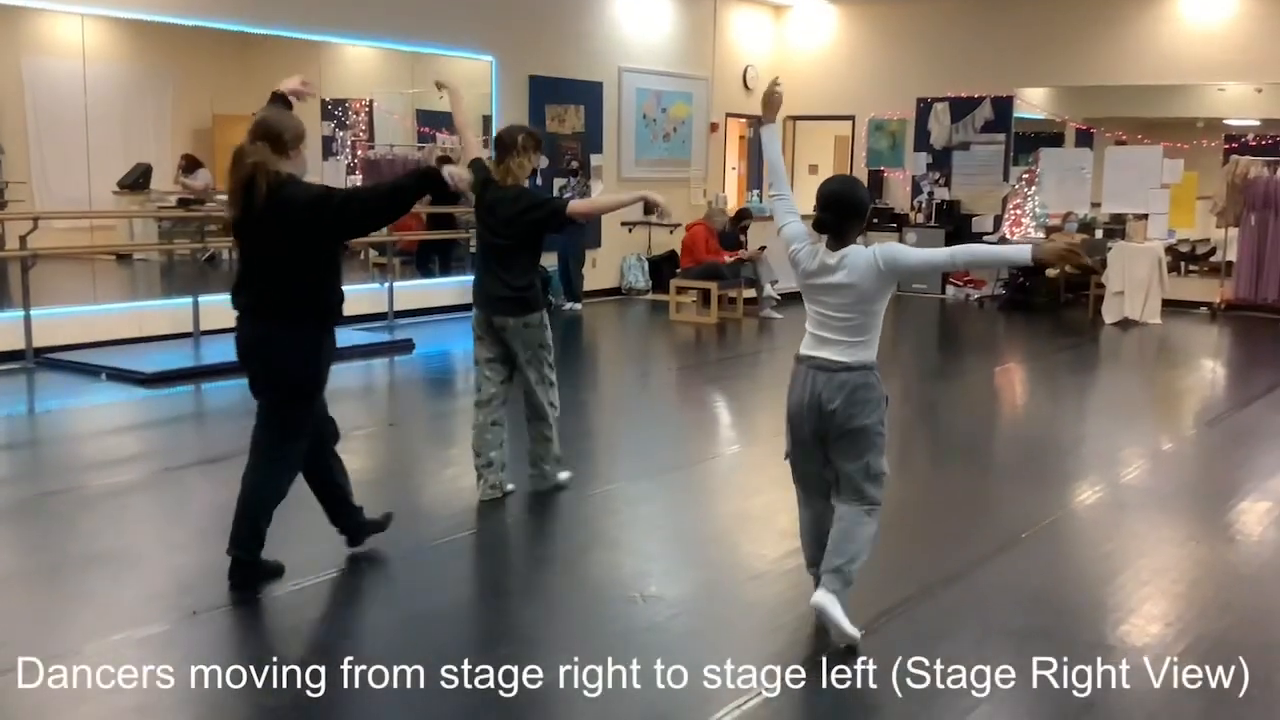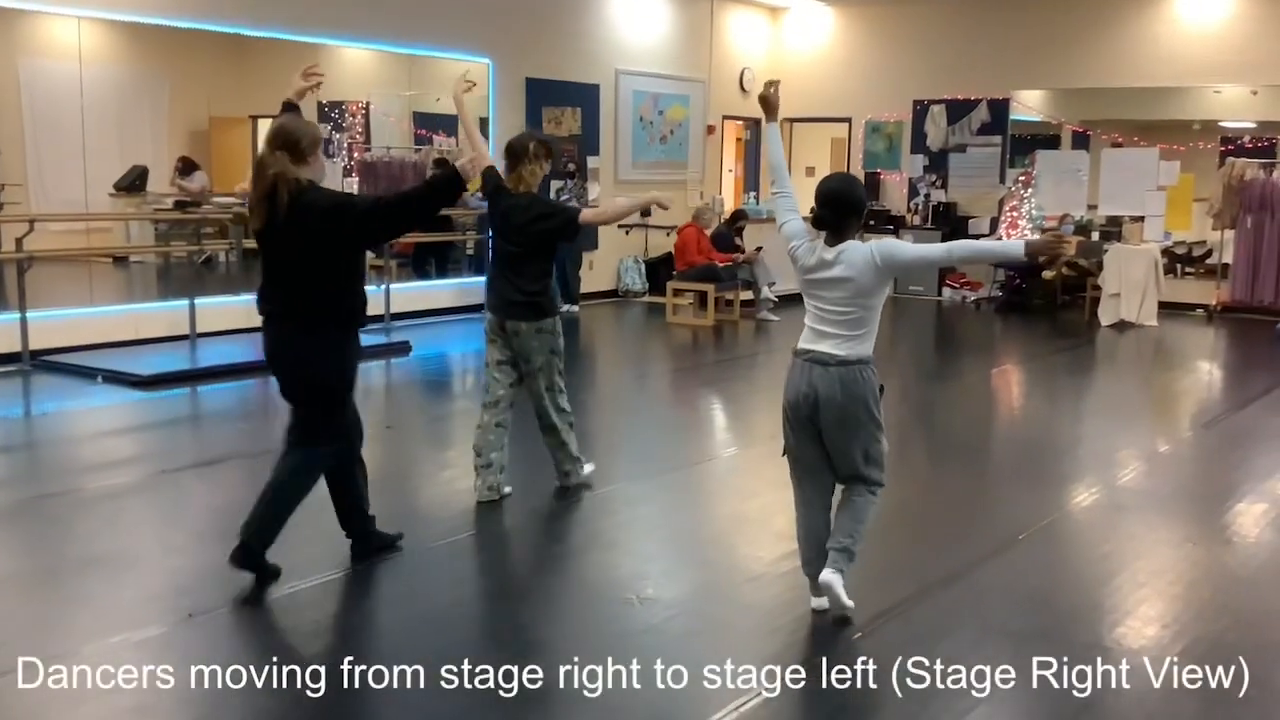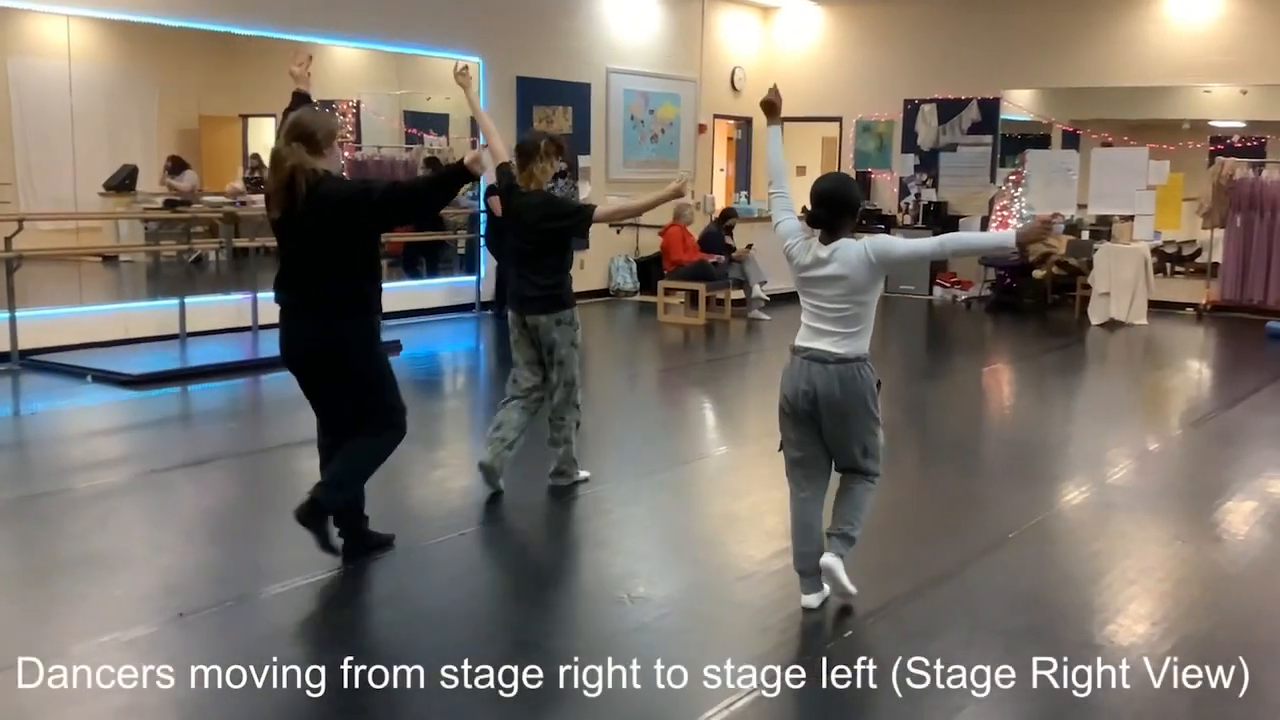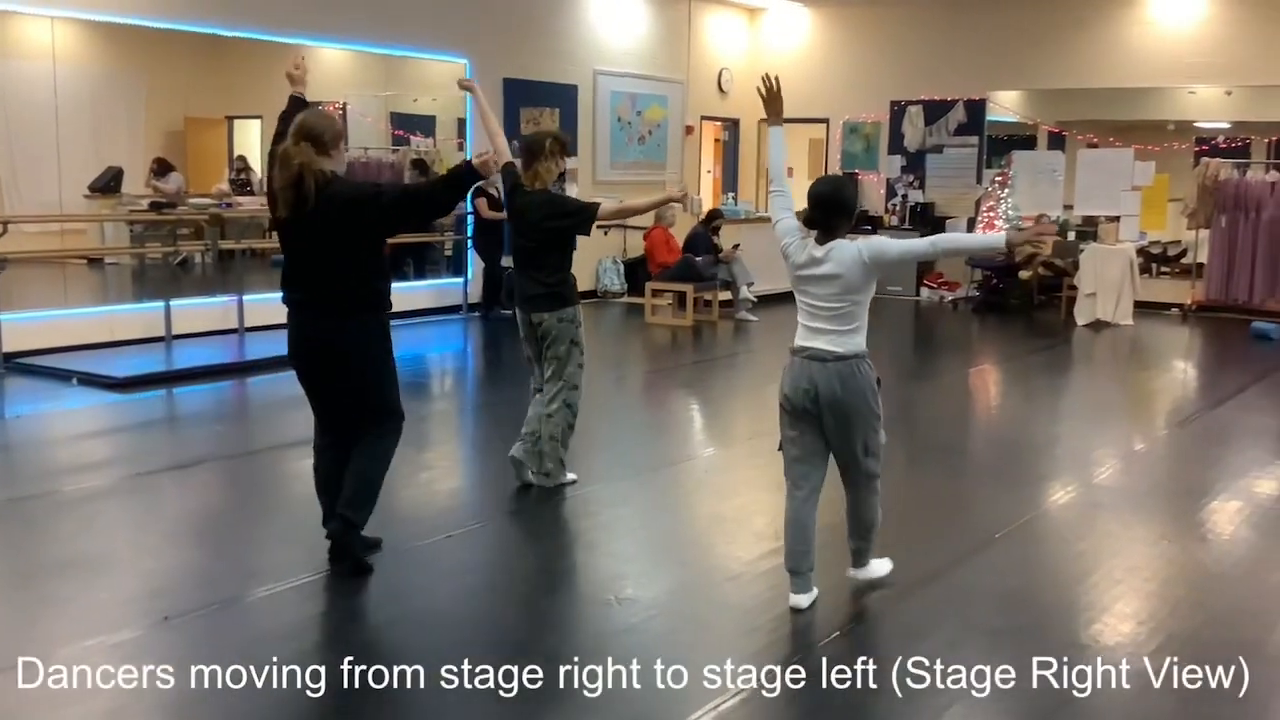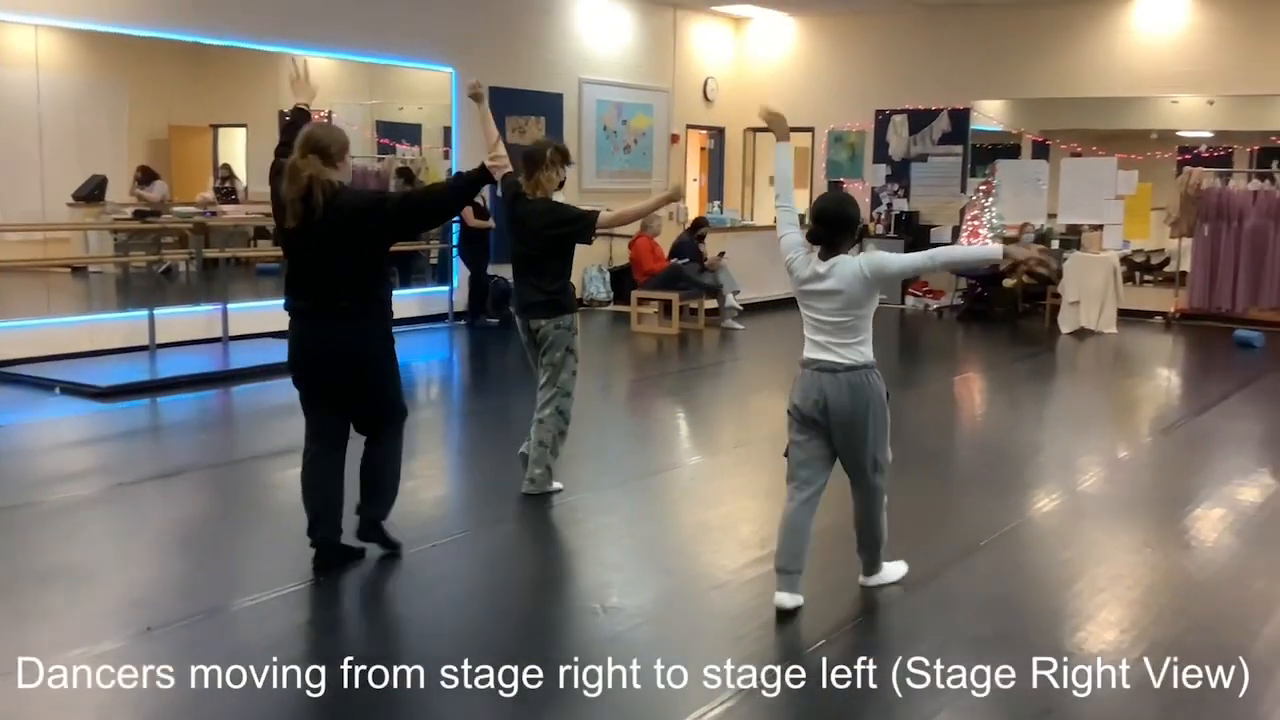
dt=0.2s
person 1, frame 1
left shoulder: (803, 254)
right shoulder: (879, 261)
left elbow: (779, 192)
right elbow: (958, 255)
left wrist: (770, 122)
right wrist: (1035, 253)
left hip: (806, 381)
right hip: (854, 387)
left knee: (814, 492)
right knee: (859, 496)
left ankle: (822, 582)
right ankle: (833, 588)
person 1, frame 2
left shoulder: (802, 250)
right shoulder: (877, 257)
left elbow: (781, 190)
right elbow: (953, 252)
left wrist: (771, 120)
right wrist: (1027, 248)
left hip: (803, 376)
right hip: (850, 381)
left knee: (811, 487)
right knee: (864, 480)
left ankle: (817, 584)
right ankle: (835, 565)
person 1, frame 3
left shoulder: (798, 248)
right shoulder: (871, 253)
left elbow: (779, 191)
right elbow: (945, 244)
left wrist: (774, 122)
right wrist: (1017, 238)
left hip: (800, 372)
right hip: (848, 375)
left knee: (806, 481)
right knee: (862, 470)
left ankle: (809, 583)
right ankle: (835, 550)
person 1, frame 4
left shoulder: (794, 247)
right shoulder: (865, 253)
left elbow: (777, 190)
right elbow: (937, 245)
left wrist: (775, 121)
right wrist: (1009, 238)
left hip: (800, 372)
right hip: (847, 374)
left knee: (802, 481)
right knee: (862, 474)
left ankle: (800, 585)
right ankle: (863, 561)
person 1, frame 5
left shoulder: (798, 262)
right shoulder: (867, 269)
left elbow: (784, 206)
right elbow: (937, 257)
left wrist: (782, 140)
right wrist: (1005, 252)
left hip: (810, 383)
right hip: (856, 385)
left knee: (803, 487)
right knee: (868, 483)
left ankle: (787, 586)
right ankle: (873, 568)
person 2, frame 1
left shoulder: (248, 193)
right shoulder: (302, 202)
left elbow: (263, 136)
right elbow: (372, 204)
left wrist: (281, 97)
right wrist: (432, 177)
left hip: (260, 331)
right hip: (295, 337)
left knee: (316, 431)
right knee: (278, 446)
left ankle: (351, 522)
right ankle: (244, 559)
person 2, frame 2
left shoulder: (269, 201)
right shoulder: (327, 208)
left elbow: (279, 144)
right elbow: (397, 210)
left wrist: (292, 101)
right wrist: (454, 178)
left hip: (284, 336)
right hip: (322, 340)
left knee: (341, 434)
right knee: (310, 445)
left ankle: (362, 533)
right ankle: (252, 545)
person 2, frame 3
left shoulder: (283, 191)
right shoulder: (345, 198)
left elbow: (295, 132)
right elbow: (410, 197)
left wrist: (302, 96)
right wrist: (462, 171)
left hip: (298, 328)
right hip: (344, 329)
left knee: (340, 424)
right knee: (387, 422)
left ankle: (353, 531)
right ankle: (323, 504)
person 2, frame 4
left shoulder: (285, 191)
right shoulder: (355, 198)
left elbow: (283, 143)
right elbow: (419, 202)
left wrist: (297, 96)
right wrist: (470, 172)
left hip: (305, 330)
right hip: (355, 330)
left knee: (333, 429)
right knee: (381, 424)
left ankle: (340, 532)
right ankle: (347, 525)
person 2, frame 5
left shoulder: (289, 200)
right shoulder: (363, 207)
left elbow: (285, 155)
right elbow: (429, 204)
left wrist: (301, 106)
right wrist: (482, 174)
left hip: (308, 336)
right hip: (360, 334)
left knee: (323, 435)
right knee: (385, 423)
left ankle: (325, 541)
right ankle: (372, 519)
person 3, frame 1
left shoulder: (485, 188)
right shoulder: (532, 203)
left elbow: (467, 136)
right elbow: (589, 207)
left wrist: (452, 91)
right wrist: (641, 196)
left hip: (486, 308)
right hip: (523, 310)
left knee: (489, 394)
right knee: (540, 392)
left ankle: (490, 480)
right ankle: (547, 472)
person 3, frame 2
left shoulder: (496, 195)
right shoulder: (543, 211)
left elbow: (477, 144)
right elbow: (600, 216)
left wrist: (459, 98)
right wrist: (647, 201)
left hip: (498, 314)
right hip: (536, 317)
left knee: (496, 396)
right knee: (549, 396)
left ankle: (489, 481)
right ankle: (570, 473)
person 3, frame 3
left shoulder: (510, 192)
right shoulder: (555, 208)
left elbow: (493, 139)
right elbow: (615, 212)
left wrist: (468, 91)
right wrist: (666, 195)
left hip: (519, 309)
right hip: (554, 310)
left knee: (523, 388)
right knee: (563, 390)
left ankle: (493, 457)
right ankle: (565, 470)
person 3, frame 4
left shoulder: (514, 191)
right shoulder: (558, 206)
left elbow: (497, 138)
right elbow: (619, 210)
left wrist: (475, 92)
right wrist: (666, 199)
left hip: (525, 306)
right hip: (558, 308)
left knee: (544, 383)
right knee: (561, 387)
left ankle: (525, 452)
right ankle: (550, 470)
person 3, frame 5
left shoulder: (514, 201)
right shoulder: (561, 215)
right elbow: (616, 218)
right wrist: (664, 199)
left hip: (525, 312)
right hip: (555, 314)
left knee: (550, 388)
right knee: (555, 395)
left ankle: (536, 448)
right ankle: (537, 477)
